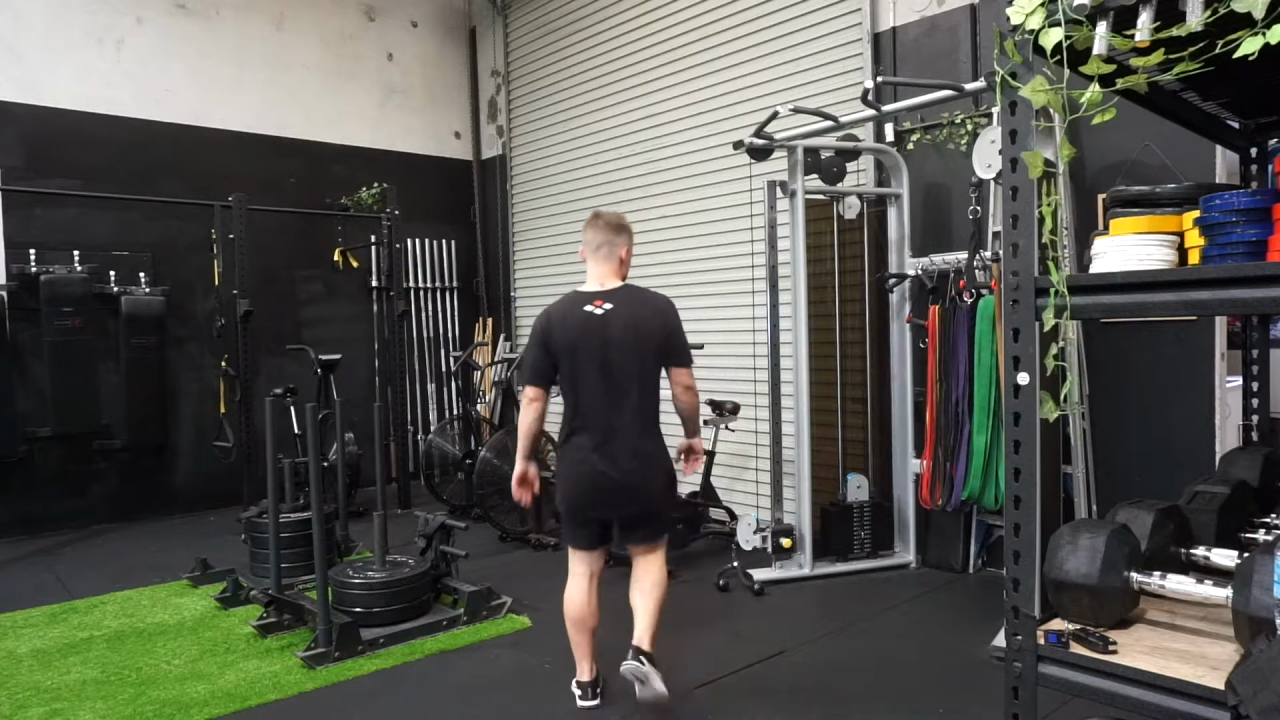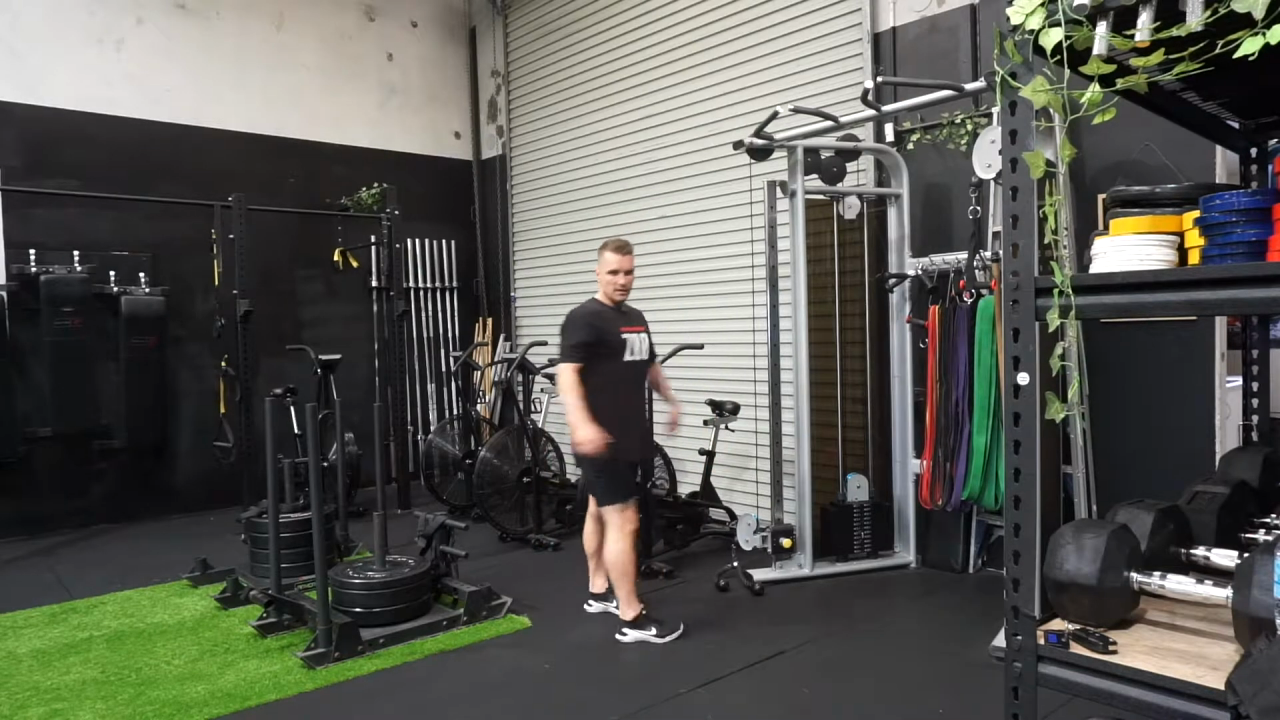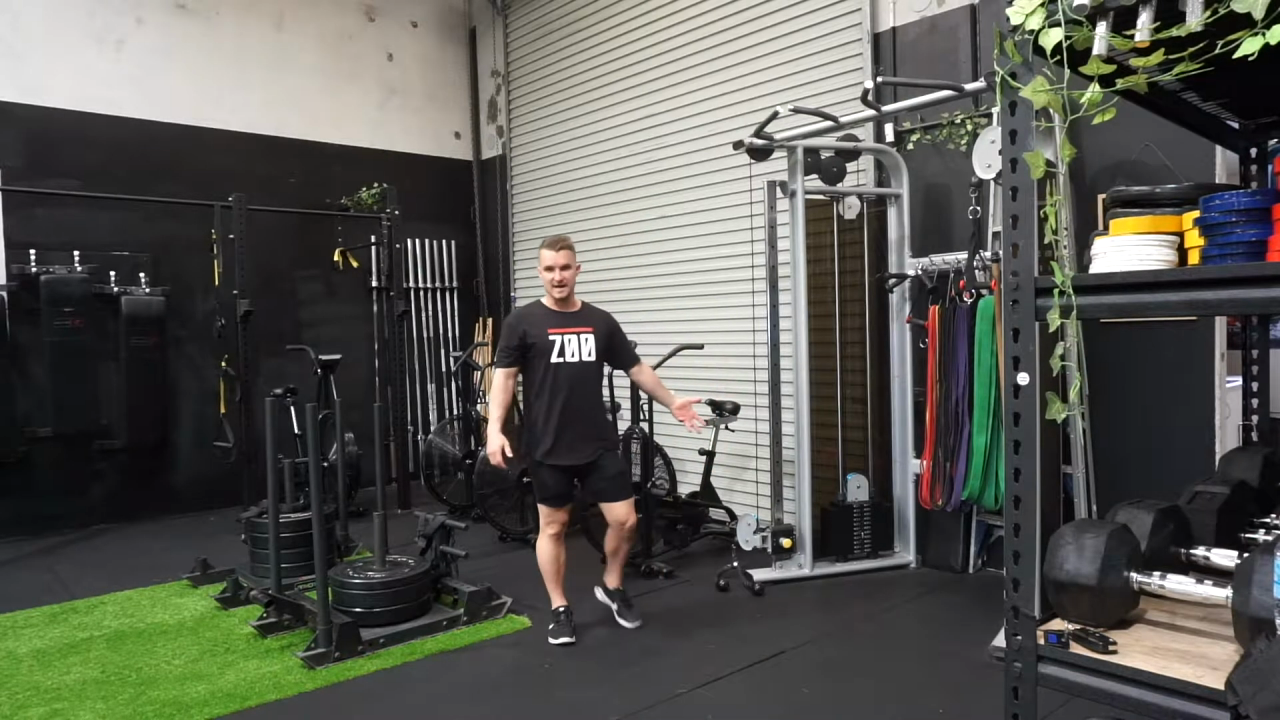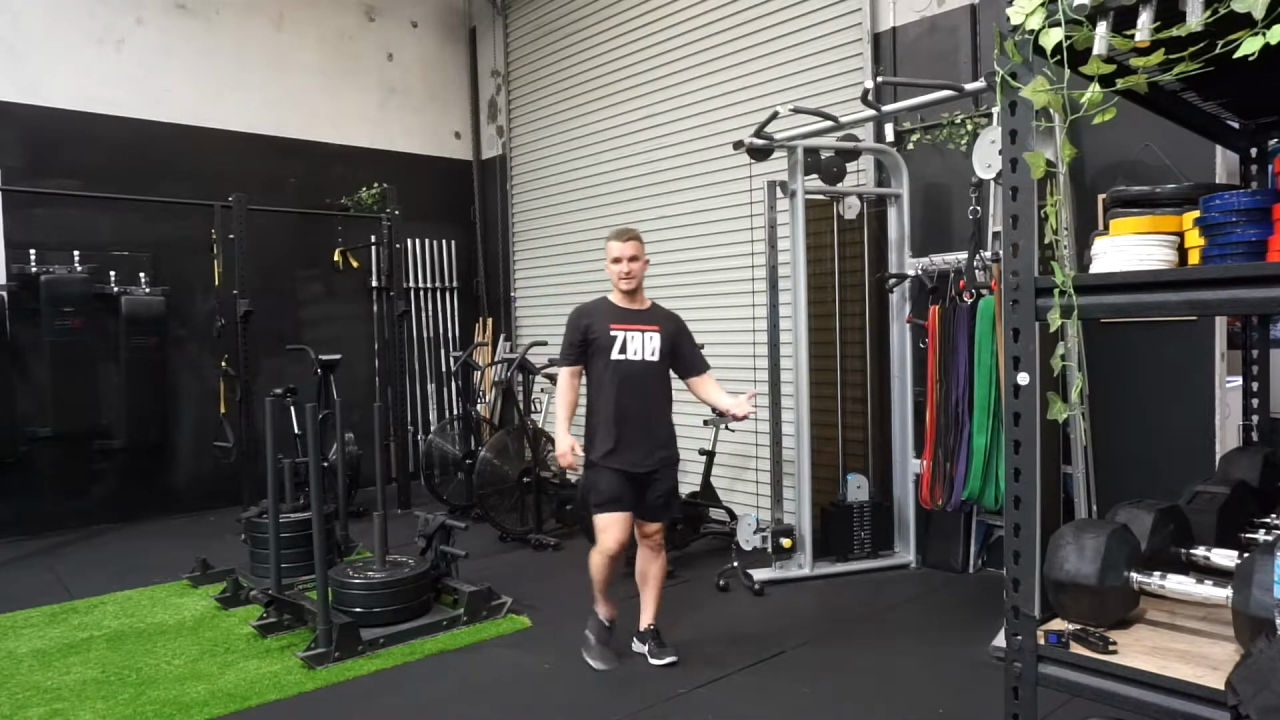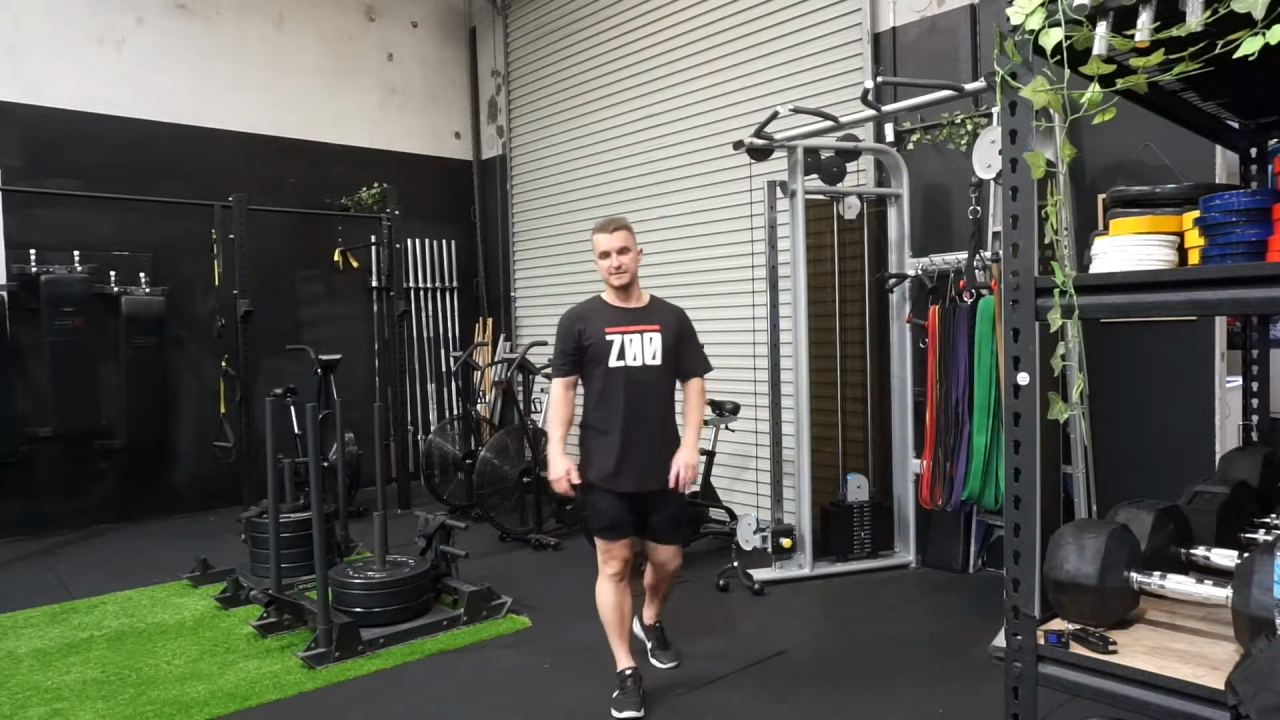
dt=1s
person 1, frame 1
left shoulder: (554, 318)
right shoulder: (657, 309)
left elbow: (533, 398)
right elbow: (683, 383)
left wrist: (523, 459)
right wrist: (693, 435)
left hip: (582, 468)
right hip: (644, 466)
left knee: (583, 572)
right knee: (649, 557)
left ankle: (586, 679)
right ankle: (642, 652)
person 1, frame 2
left shoulder: (635, 318)
right shoulder: (586, 317)
left elbow: (648, 367)
right elbow: (568, 374)
left wrist: (672, 400)
right wrist: (580, 423)
left hip: (627, 440)
right hip: (600, 441)
left knee: (601, 515)
right knee: (623, 524)
left ankle: (599, 593)
right ankle: (633, 617)
person 1, frame 3
left shoulder: (601, 321)
right shoulder: (523, 321)
left elbow: (635, 367)
right elbow: (504, 377)
left wrist: (671, 402)
right wrist: (495, 430)
left hip: (598, 443)
right hip: (548, 447)
left knee: (625, 520)
right knee: (553, 526)
left ankle: (612, 586)
right ankle: (560, 610)
person 1, frame 4
left shoulder: (669, 323)
right shoulder: (587, 316)
left elbow: (697, 378)
right elbow: (568, 376)
left wrist: (729, 404)
right wrist: (562, 432)
left hip: (659, 453)
right hip: (607, 452)
left knee: (653, 538)
right knee: (612, 541)
left ankle: (647, 628)
right ankle: (602, 618)
person 1, frame 5
left shoulder: (672, 317)
right shoulder: (579, 320)
left elbow: (693, 383)
right elbow: (563, 389)
left wrist: (690, 442)
right wrist: (556, 453)
left hip: (663, 468)
right hip: (605, 470)
left knee: (668, 560)
right knee: (614, 567)
left ankle: (648, 618)
right ankle: (626, 673)
